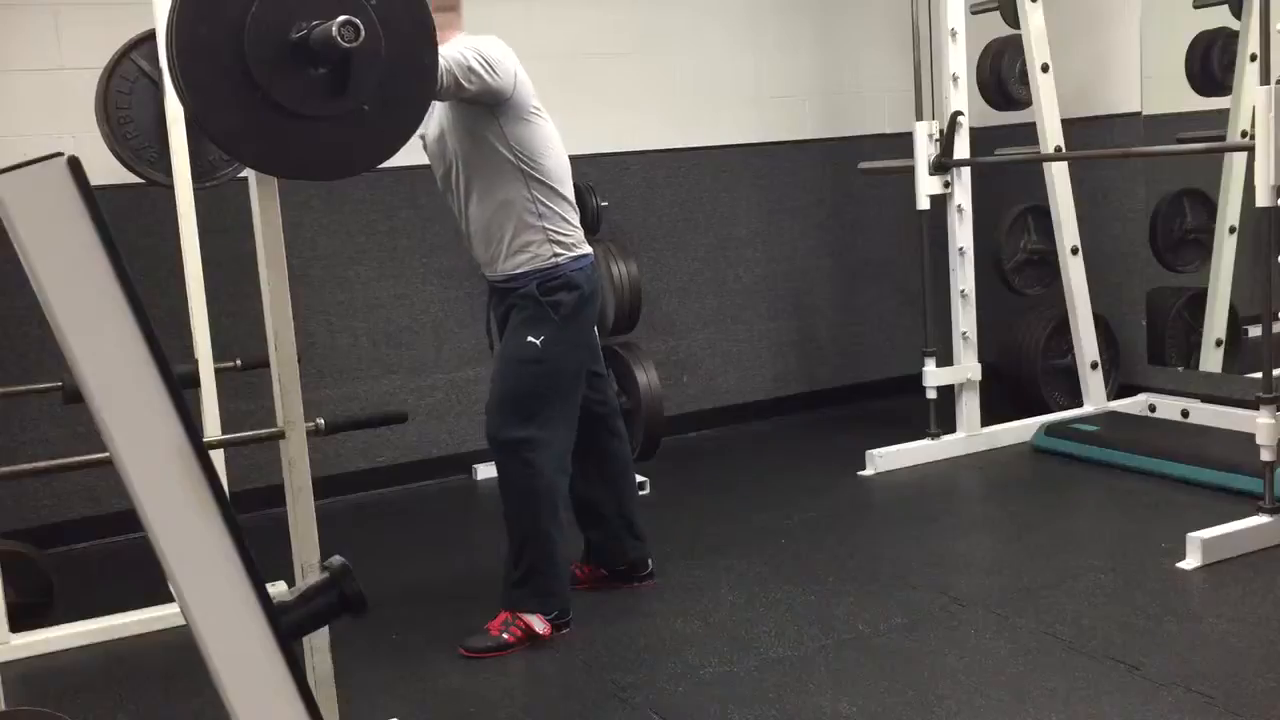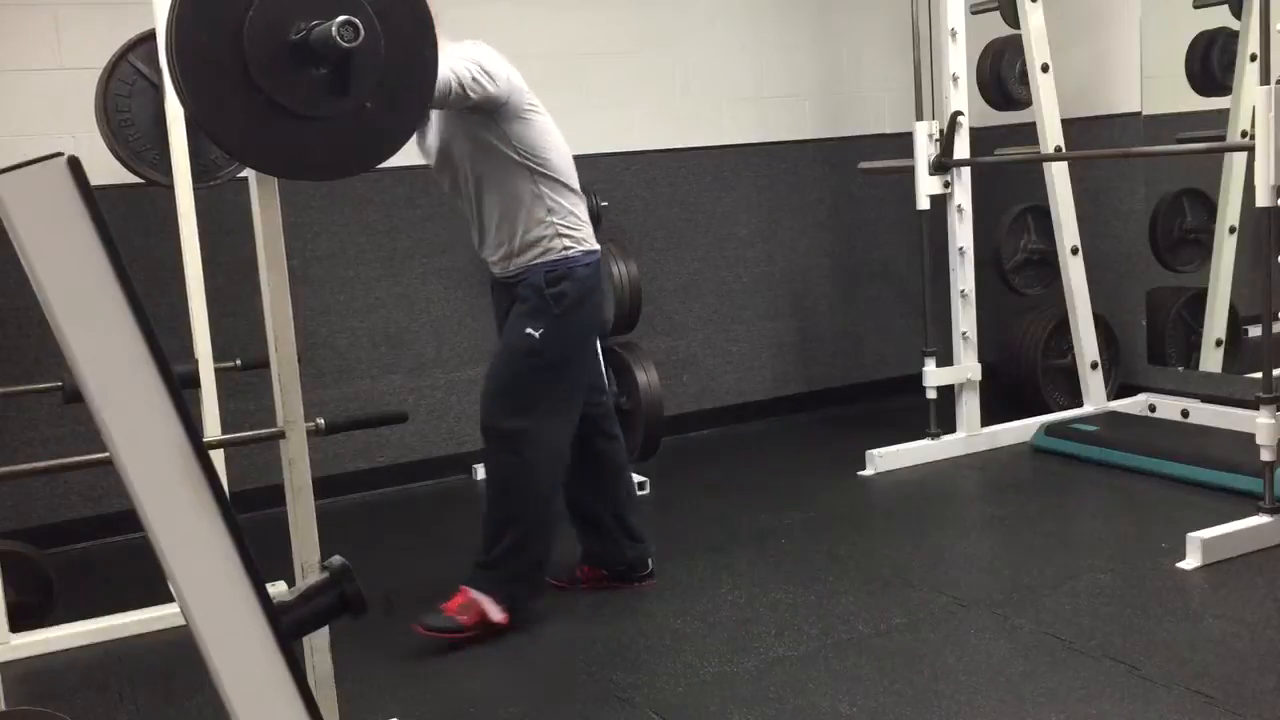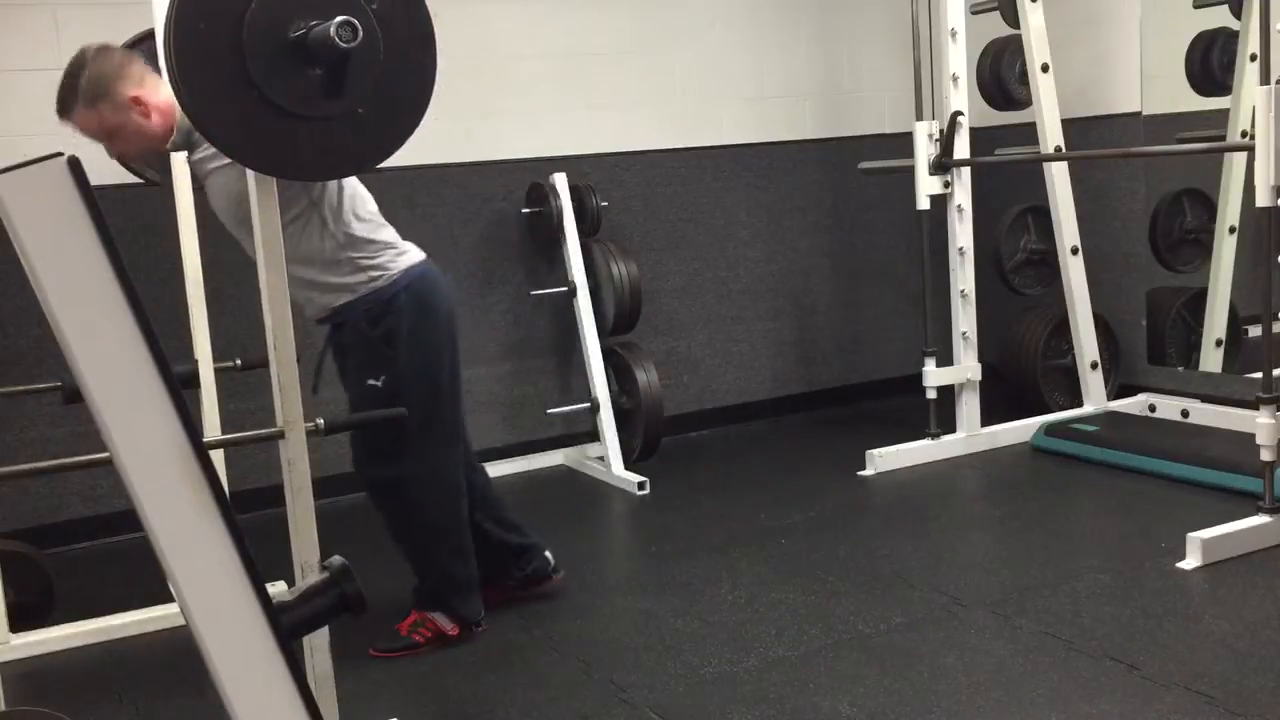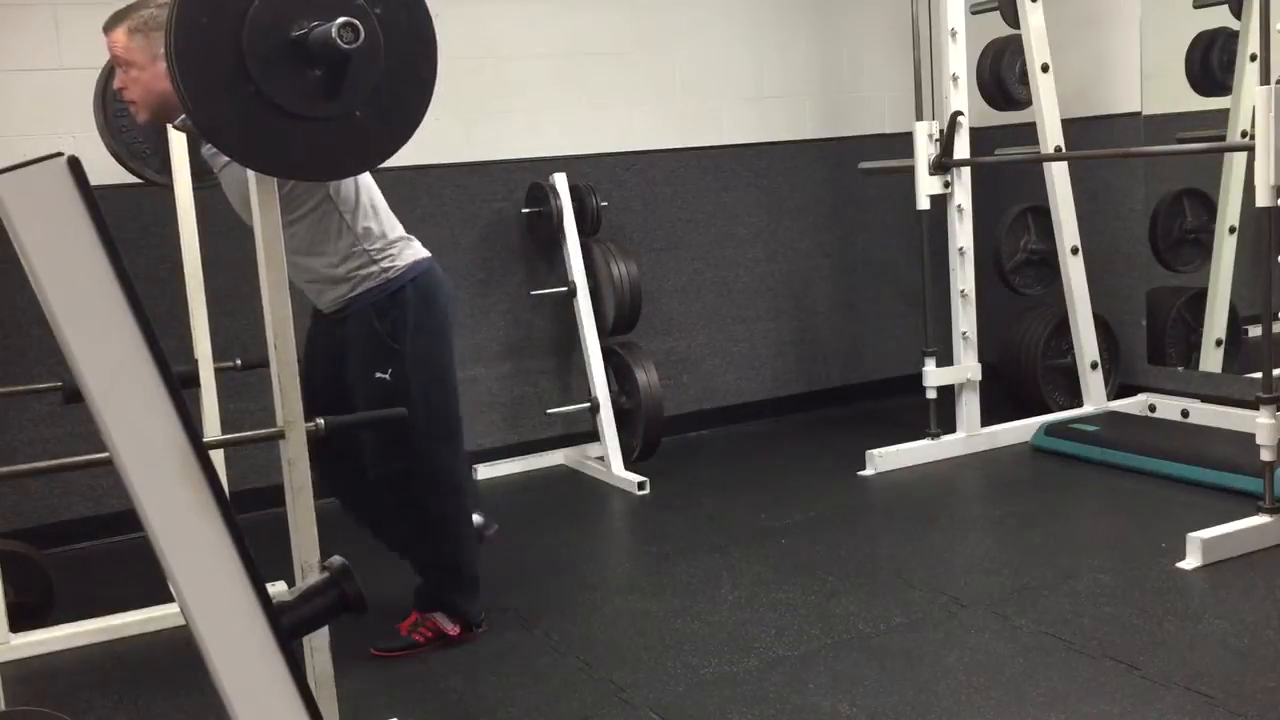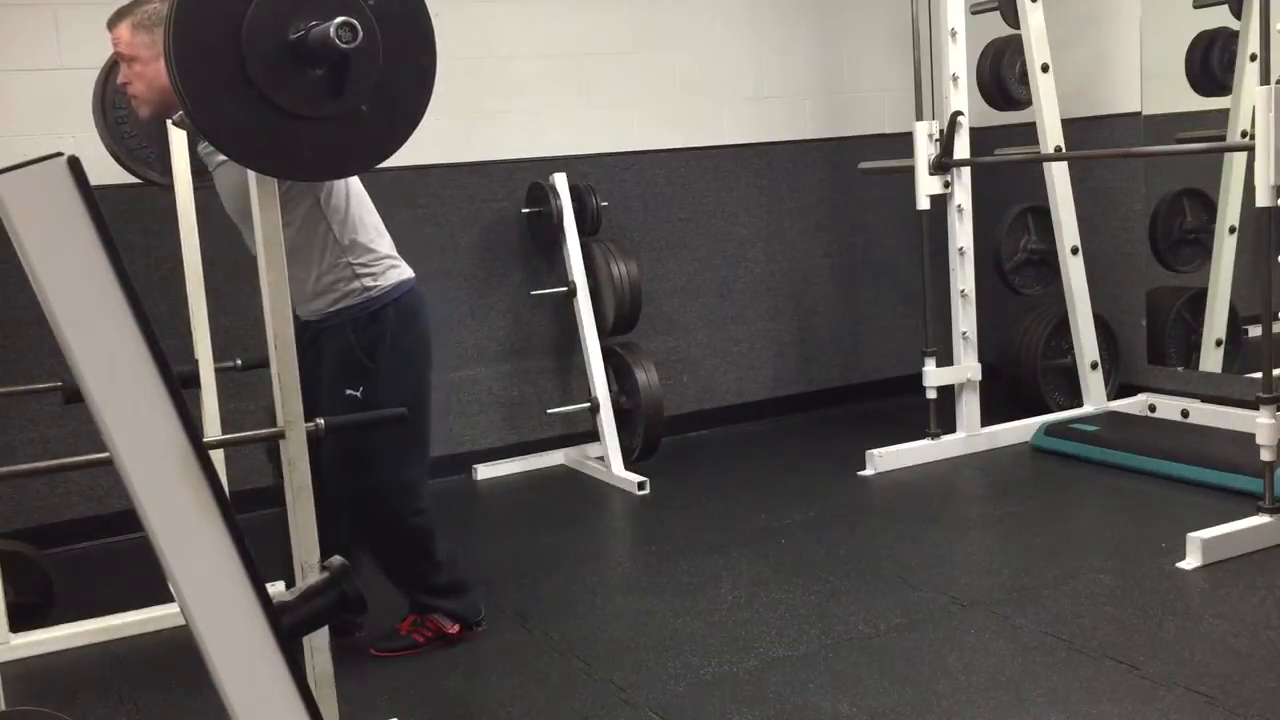
dt=0.7s
person 1, frame 1
left shoulder: (482, 58)
right shoulder: (436, 104)
left hip: (551, 280)
right hip: (521, 282)
left knee: (519, 430)
right knee: (585, 420)
left ankle: (537, 604)
right ankle: (620, 554)
person 1, frame 2
left shoulder: (471, 61)
right shoulder: (432, 111)
left hip: (557, 273)
right hip: (532, 276)
left knee: (514, 423)
right knee: (580, 421)
left ankle: (497, 592)
right ankle: (620, 555)
person 1, frame 3
left shoulder: (241, 121)
right shoulder: (204, 143)
left hip: (392, 302)
right hip: (376, 304)
left knee: (400, 460)
right knee: (426, 452)
left ankle: (448, 606)
right ankle: (518, 564)
person 1, frame 4
right shoulder: (209, 126)
left hip: (393, 295)
right hip: (344, 302)
left knee: (411, 455)
right knee: (328, 447)
left ankle: (450, 607)
right ankle: (457, 529)
person 1, frame 5
right shoulder: (209, 127)
left hip: (373, 313)
right hip: (322, 315)
left knee: (370, 476)
right knee: (305, 462)
left ankle: (447, 607)
